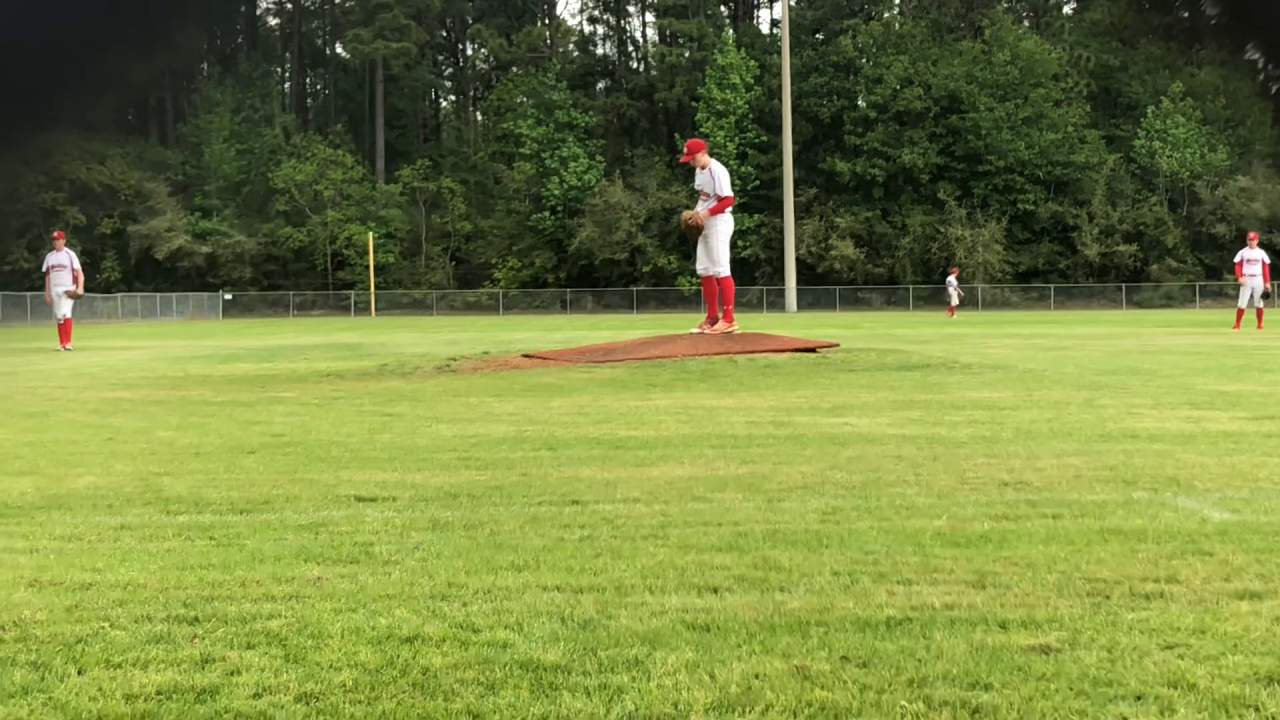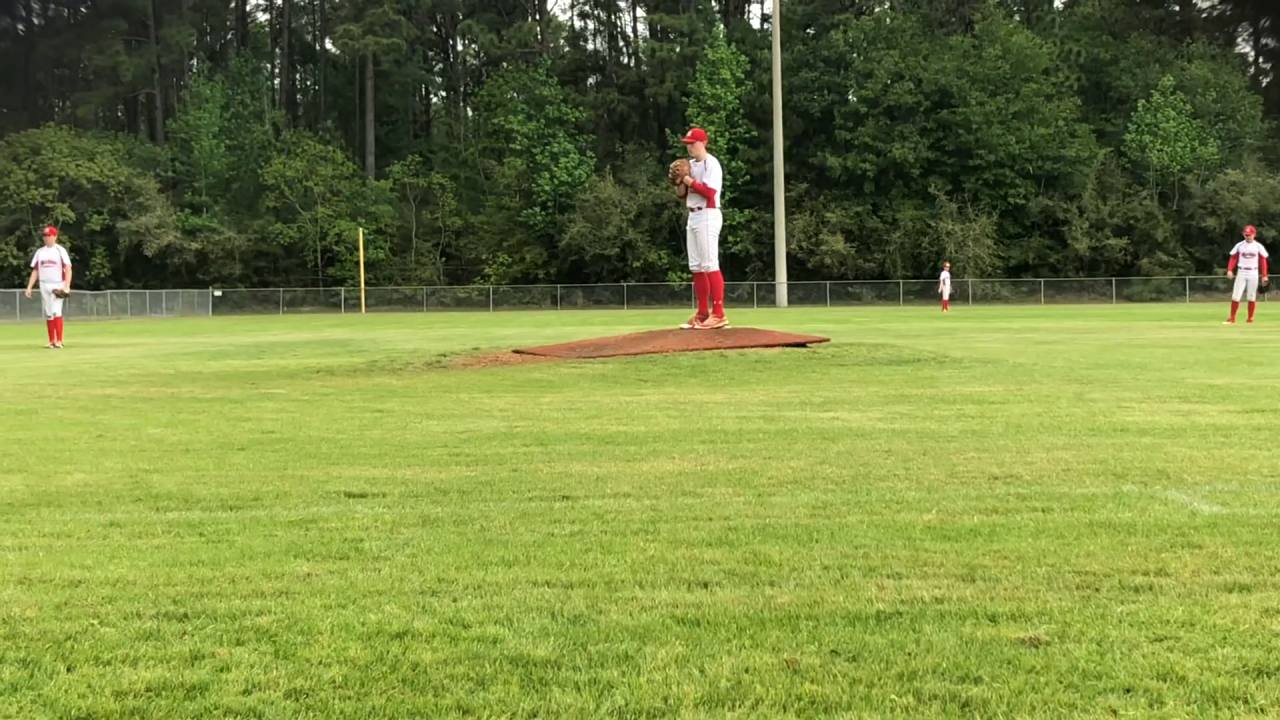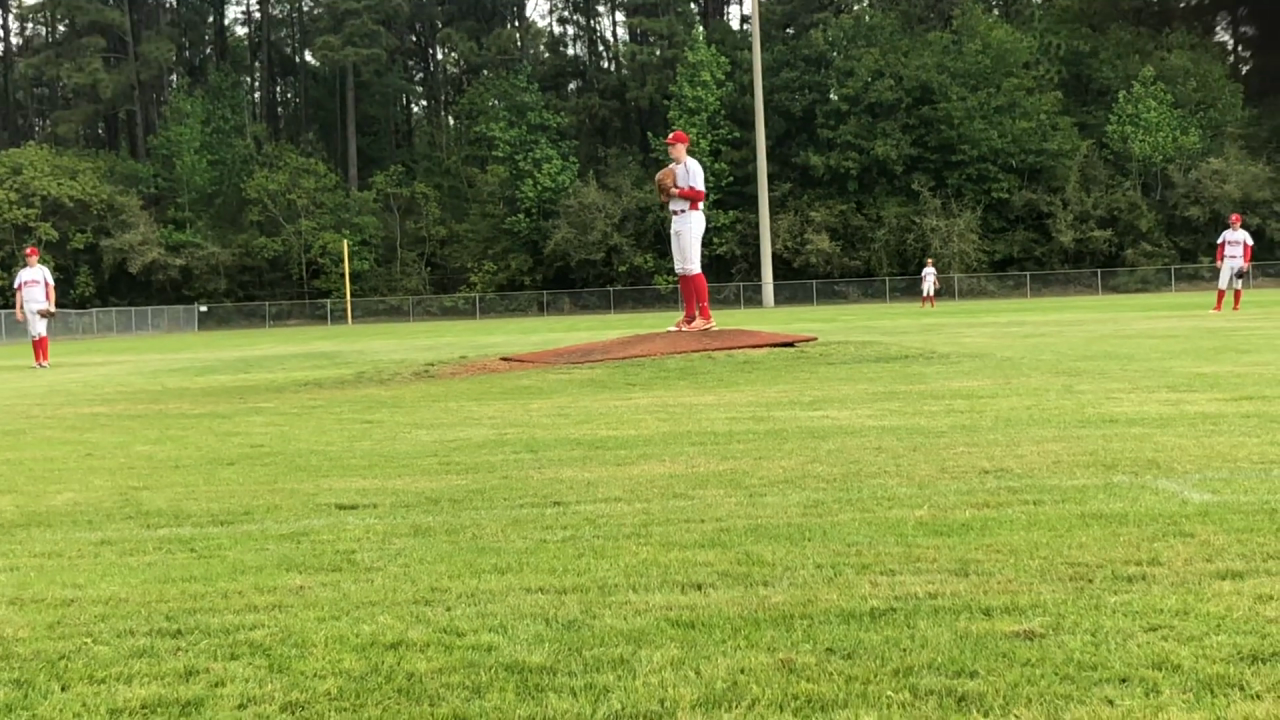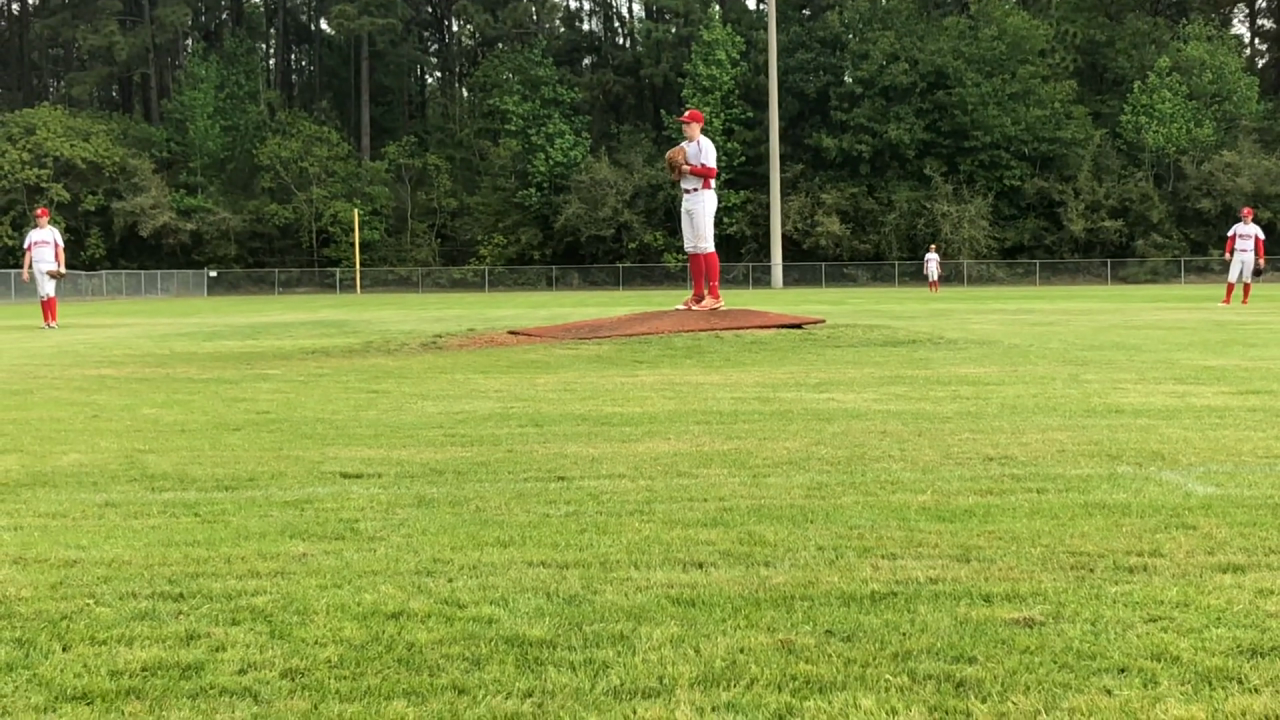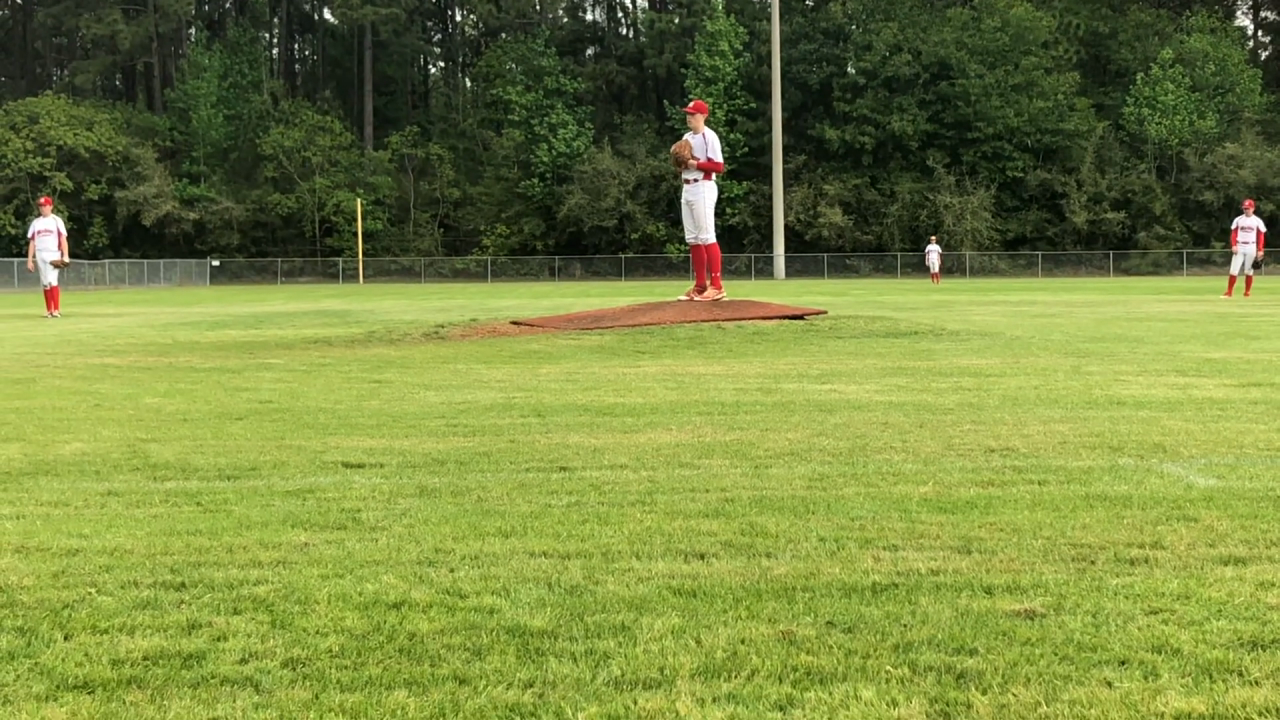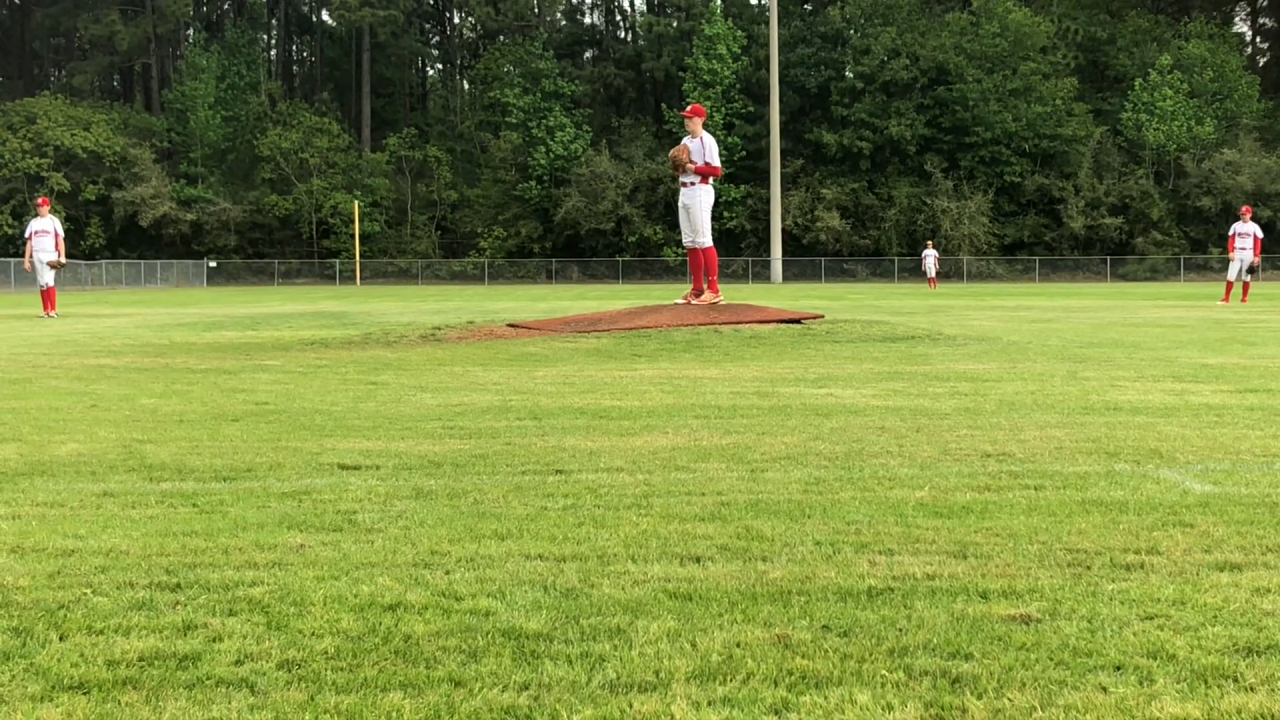
dt=0.5s
person 1, frame 1
left shoulder: (717, 171)
right shoulder: (699, 171)
left elbow: (729, 200)
left wrist: (707, 213)
right wrist: (697, 212)
left hip: (719, 222)
right hip: (705, 223)
left knee: (721, 270)
right knee: (704, 271)
left ankle: (728, 319)
right ankle: (712, 317)
person 1, frame 2
left shoulder: (711, 164)
right shoulder: (690, 164)
left elbow: (709, 192)
right elbow: (684, 195)
left wrist: (691, 182)
right wrist: (679, 181)
left hip: (707, 216)
right hip: (692, 216)
left knee: (710, 264)
right knee: (696, 266)
left ankle: (718, 314)
right ankle: (703, 313)
person 1, frame 3
left shoulder: (692, 166)
right shoulder: (671, 169)
left elbow: (699, 195)
left wrist: (677, 192)
right wrist: (665, 191)
left hip: (690, 219)
right hip: (676, 220)
left knee: (692, 267)
right knee: (681, 270)
left ankle: (705, 316)
right ankle: (690, 316)
person 1, frame 4
left shoulder: (704, 144)
right shoulder: (683, 146)
left elbow: (711, 172)
left wrist: (688, 168)
left hip: (703, 198)
right hip: (686, 198)
left knee: (705, 245)
right knee: (691, 248)
left ankle: (714, 295)
right ankle: (698, 294)
person 1, frame 5
left shoulder: (709, 137)
right shoulder: (686, 137)
left elbow: (718, 167)
left wrist: (694, 164)
left hip: (703, 188)
right hip: (687, 189)
left knee: (706, 237)
right knee: (692, 239)
left ankle: (716, 286)
right ankle: (700, 285)
person 1, frame 6
left shoulder: (707, 140)
right shoulder: (685, 141)
left elbow: (716, 171)
left wrist: (691, 167)
left hip: (700, 192)
right hip: (684, 192)
left knee: (703, 240)
right knee: (690, 242)
left ankle: (713, 290)
right ankle: (697, 289)
